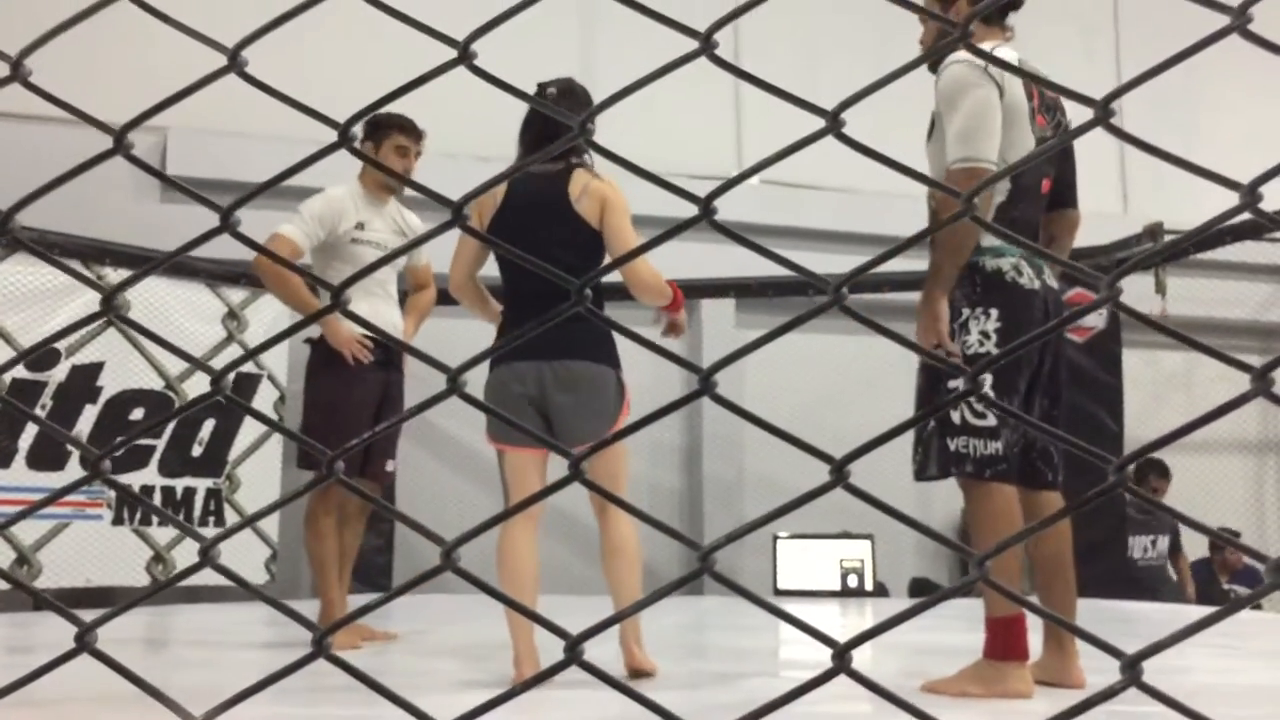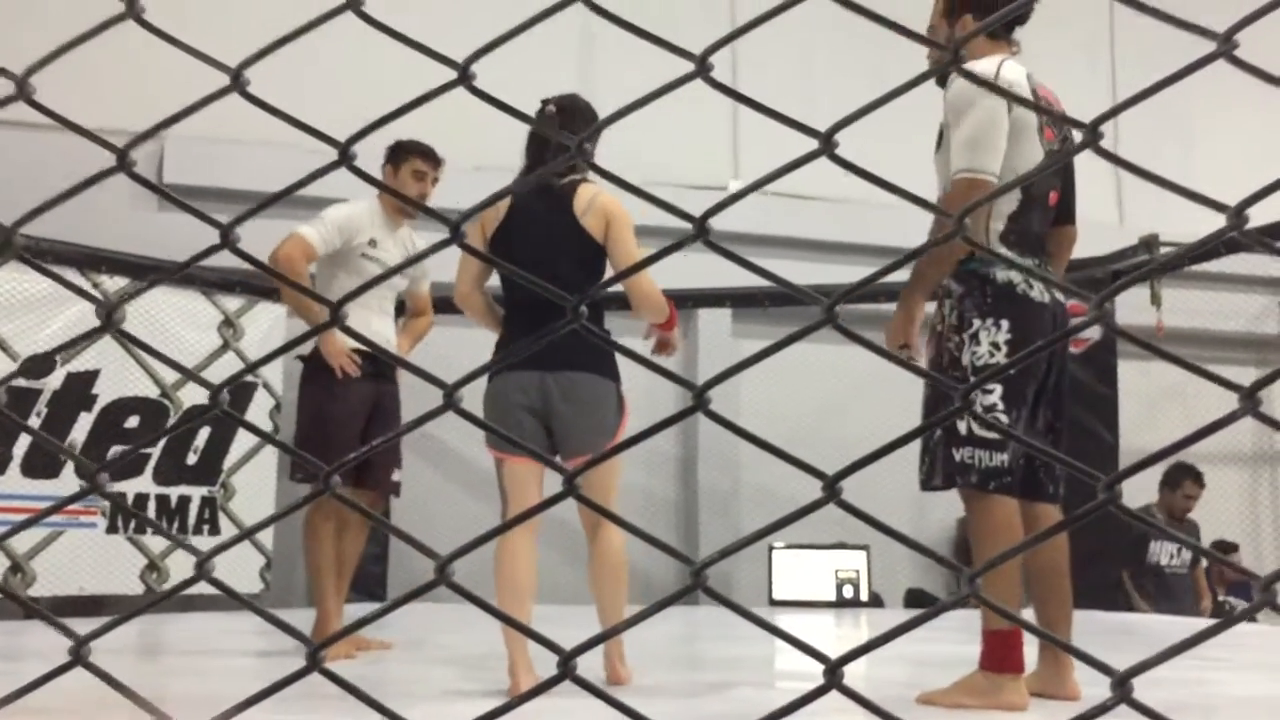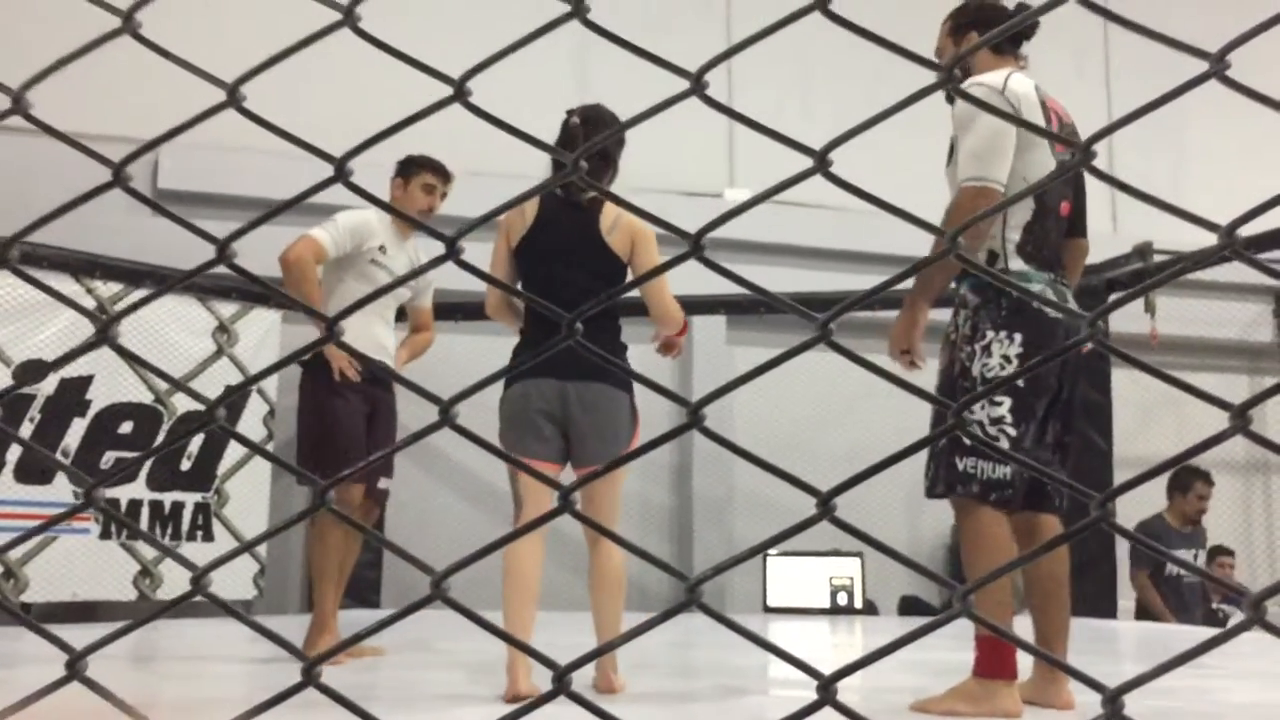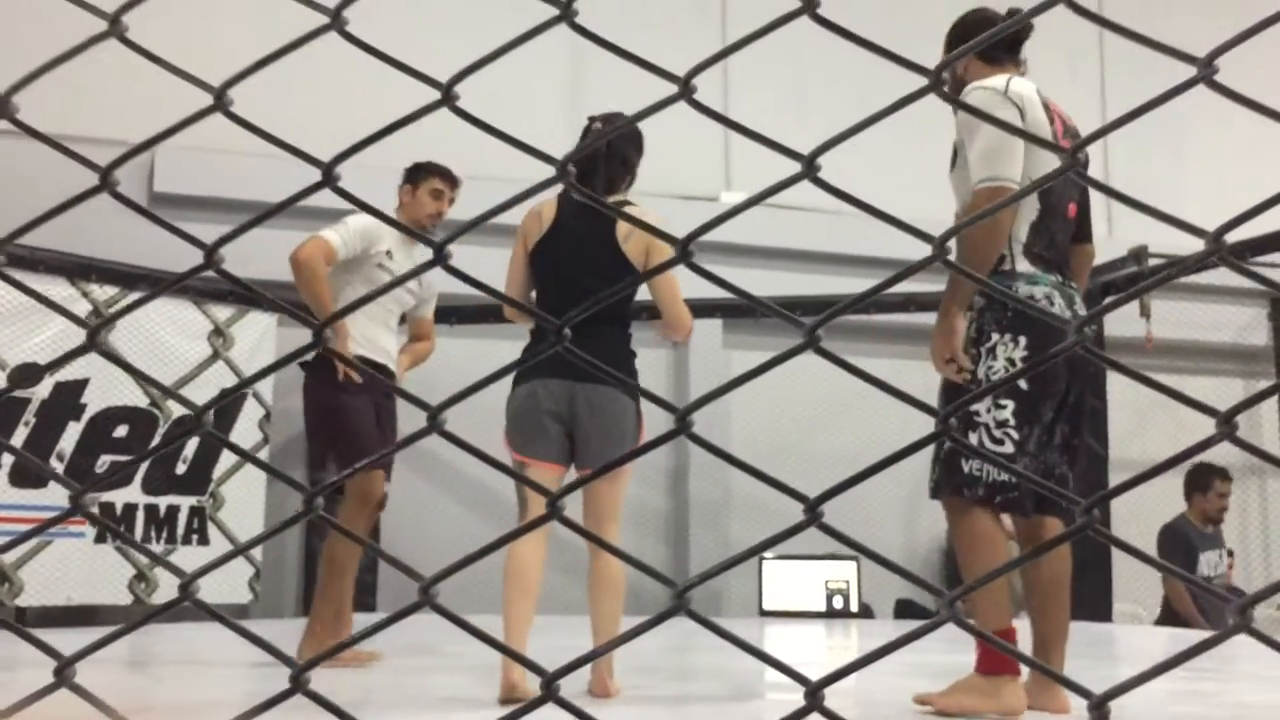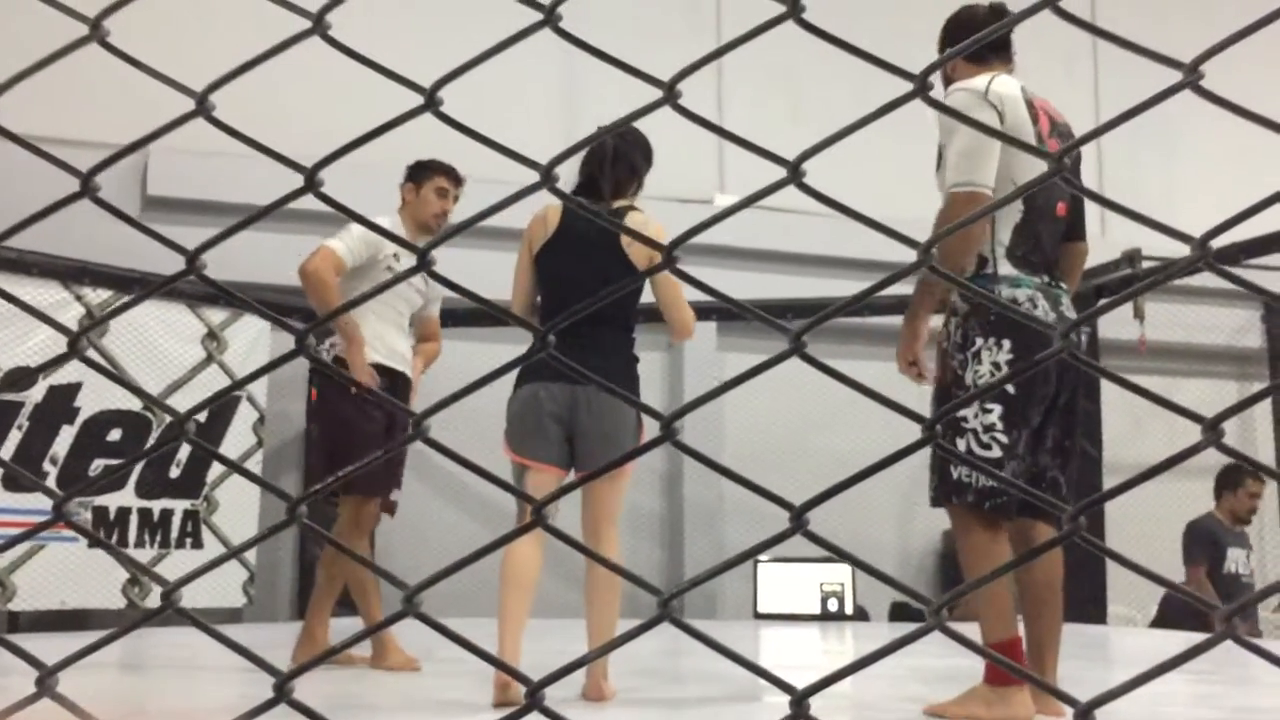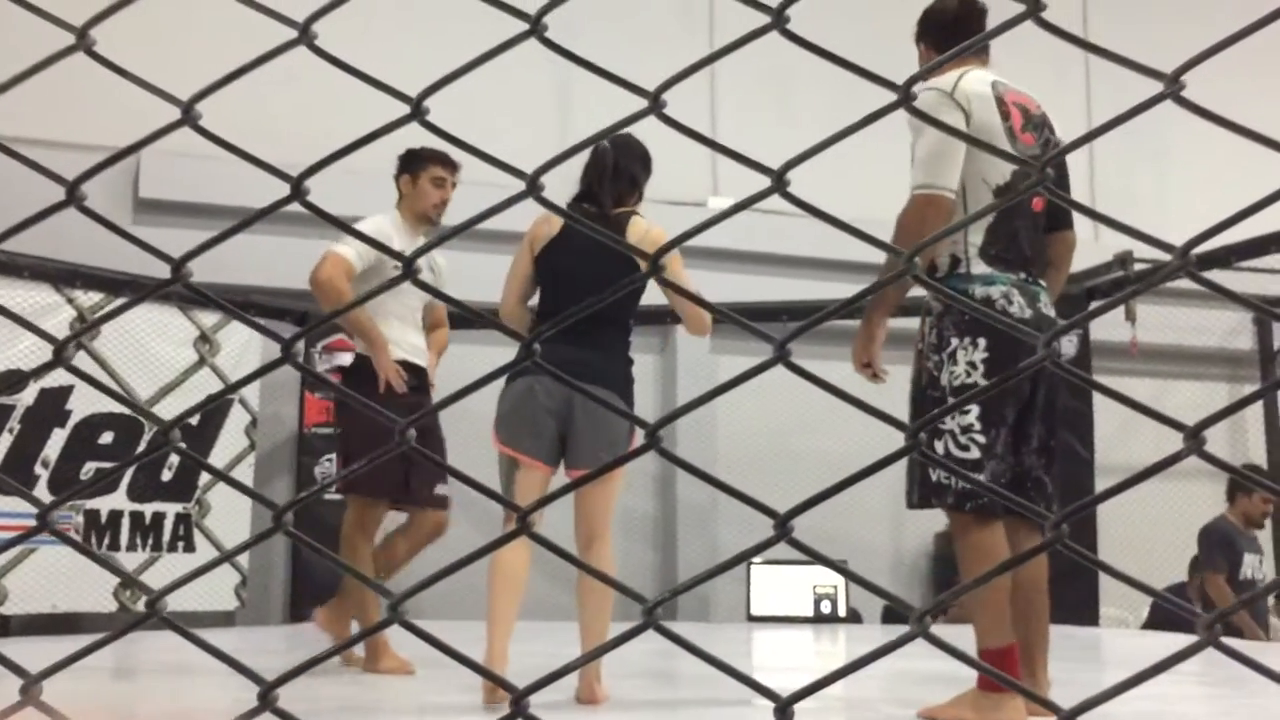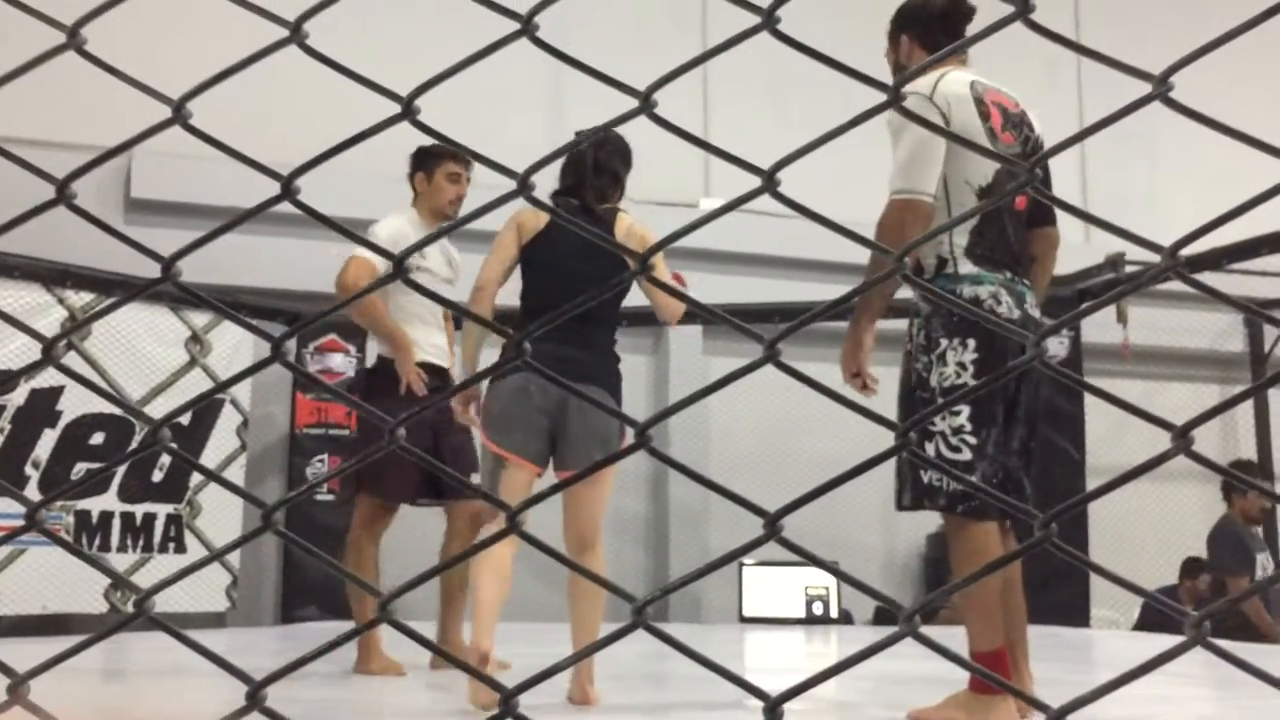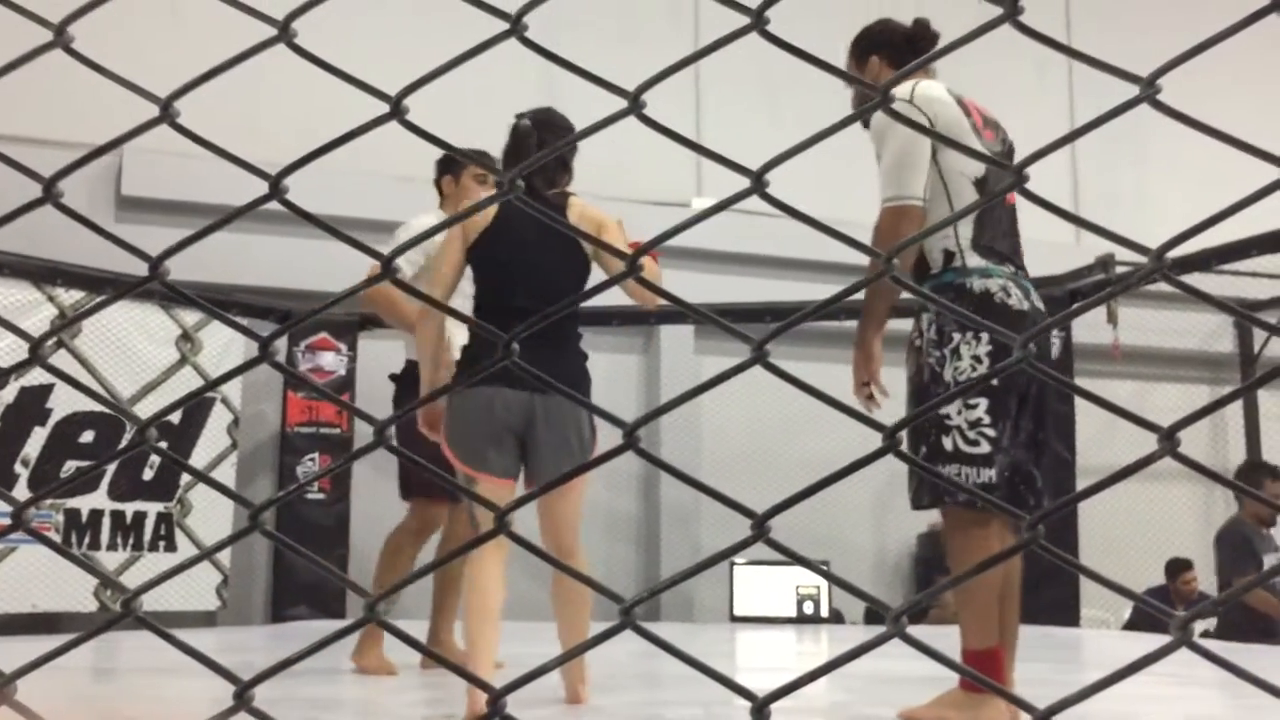
dt=0.3s
person 1, frame 1
left shoulder: (967, 67)
right shoulder: (1039, 89)
left elbow: (968, 187)
left wrist: (934, 294)
left hip: (984, 286)
right hip: (1035, 288)
left knee: (983, 468)
right knee: (1035, 474)
left ankle: (1005, 660)
right ankle: (1061, 653)
person 1, frame 2
left shoulder: (978, 79)
right shoulder: (1045, 101)
left elbow: (969, 197)
left wrist: (913, 295)
left hip: (990, 298)
right hip: (1040, 303)
left knee: (986, 481)
right knee: (1034, 485)
left ankle: (1001, 672)
right ankle: (1056, 665)
person 1, frame 3
left shoulder: (986, 90)
right shoulder: (1058, 115)
left elbow: (976, 205)
left wrist: (917, 302)
left hip: (1001, 308)
right hip: (1052, 314)
left knee: (978, 488)
right knee: (1035, 498)
person 1, frame 4
left shoulder: (988, 95)
right shoulder: (1058, 118)
left elbow: (993, 204)
left wrist: (952, 312)
left hip: (1009, 313)
right hip: (1059, 319)
left knee: (969, 490)
right knee: (1040, 503)
person 1, frame 5
left shoulder: (970, 95)
right shoulder: (1053, 118)
left elbow: (967, 207)
right elbow: (1074, 245)
left wrist: (918, 314)
left hip: (995, 314)
right hip: (1050, 320)
left knee: (971, 497)
right knee: (1032, 506)
person 1, frame 6
left shoulder: (942, 93)
right shoulder: (1036, 112)
left elbow: (930, 208)
right elbow: (1062, 240)
left wrist: (875, 316)
left hip: (973, 312)
right hip: (1030, 317)
left knee: (970, 503)
right knee: (1018, 505)
person 1, frame 7
left shoulder: (922, 95)
right shoulder: (1017, 109)
left elbow: (909, 215)
right elbow: (1045, 237)
left wrist: (861, 324)
left hip: (960, 313)
right hip: (1016, 317)
left knee: (964, 504)
right knee: (995, 503)
person 1, frame 8
left shoulder: (900, 102)
right shoulder: (976, 116)
left elbow: (902, 221)
left wrist: (868, 336)
left hip: (966, 311)
right hip: (1016, 309)
left knee: (966, 502)
right knee: (999, 504)
person 2, frame 1
left shoulder: (496, 191)
right shoulder: (597, 187)
left elbow: (460, 281)
right elbow: (640, 281)
right wrist: (674, 302)
left hip: (515, 363)
right hip: (585, 359)
left knee: (521, 510)
right knee: (613, 505)
left ankle: (525, 657)
right ankle: (633, 643)
person 2, frame 2
left shoulder: (498, 204)
right shoulder: (602, 203)
left elbow: (466, 295)
right elbow: (644, 297)
right wrist: (668, 322)
left hip: (515, 375)
right hip: (585, 373)
left knee: (519, 520)
right knee: (602, 521)
left ankle: (520, 667)
right ankle: (614, 657)
person 2, frame 3
left shoulder: (522, 212)
right shoulder: (627, 220)
left elbow: (496, 304)
right elbow: (664, 314)
right wrist: (678, 331)
left hip: (532, 381)
right hip: (600, 384)
left knee: (529, 523)
right knee: (603, 531)
left ankle: (519, 669)
right ankle: (607, 668)
person 2, frame 4
left shoulder: (541, 215)
right shoulder: (642, 227)
left elbow: (513, 305)
right elbow: (679, 325)
right wrist: (674, 327)
left hip: (540, 382)
right hip: (608, 386)
left knee: (532, 522)
right knee: (605, 532)
left ankle: (514, 663)
right ankle: (603, 671)
person 2, frame 5
left shoulder: (545, 220)
right shoulder: (645, 231)
left elbow: (521, 309)
right elbow: (683, 327)
right wrist: (638, 315)
left hip: (541, 384)
right hip: (609, 389)
left knee: (528, 523)
right knee: (602, 536)
left ankle: (507, 665)
right ankle: (598, 675)
person 2, frame 6
left shoulder: (545, 224)
right shoulder: (649, 236)
left elbow: (509, 310)
right elbow: (700, 323)
right wrist: (684, 293)
left hip: (534, 382)
right hip: (604, 389)
left knee: (518, 523)
right knee: (594, 538)
left ankle: (495, 661)
right ankle: (591, 677)
person 2, frame 7
left shoulder: (528, 218)
right shoulder: (632, 232)
left elbow: (483, 292)
right elbow: (670, 311)
left wrist: (468, 375)
right wrist: (673, 281)
left hip: (522, 380)
right hip: (593, 388)
left knee: (502, 521)
right knee: (584, 540)
left ankle: (480, 642)
right ankle: (583, 677)
person 2, frame 8
left shoulder: (478, 209)
right shoulder: (589, 217)
left elbow: (432, 304)
right elbow: (650, 296)
left wrist: (429, 387)
right wrist: (644, 261)
left hip: (485, 386)
right hip: (559, 389)
left knee: (488, 540)
right knee: (564, 545)
person 3, frame 1
left shoulder: (408, 223)
right shoulder: (333, 205)
left elbow: (424, 287)
right elbow: (269, 261)
left wrist: (407, 330)
right wrist: (327, 320)
left hip: (390, 362)
right hip: (344, 358)
left knee: (366, 493)
right knee: (332, 487)
left ankle: (340, 612)
right ankle: (331, 615)
person 3, frame 2
left shoulder: (415, 250)
right shoulder: (349, 218)
left elbow: (422, 313)
right elbow: (284, 258)
left wrist: (401, 345)
right wrist: (323, 330)
left hip: (383, 376)
right hip: (337, 367)
left knee: (369, 498)
right knee: (333, 493)
left ankle: (336, 623)
right ankle: (326, 623)
person 3, frame 3
left shoulder: (419, 262)
right shoulder: (359, 224)
left elbow: (424, 328)
right elbow: (295, 258)
left wrist: (400, 357)
right wrist: (327, 335)
left hip: (380, 381)
right hip: (337, 373)
left knee: (366, 506)
right knee: (344, 496)
left ankle: (327, 630)
right ankle: (322, 629)
person 3, frame 4
left shoulder: (425, 272)
right shoulder: (367, 229)
left elbow: (424, 338)
right elbow: (304, 257)
left wrist: (401, 363)
right wrist: (336, 331)
left hip: (381, 384)
right hip: (340, 373)
left knee: (366, 501)
right knee: (367, 488)
left ankle: (318, 634)
right ankle: (339, 627)
person 3, frame 5
left shoulder: (430, 272)
right shoulder: (372, 234)
left elbow: (430, 338)
right elbow: (315, 269)
left wrist: (416, 367)
right wrist: (352, 341)
left hip: (394, 391)
right hip: (353, 384)
left knee: (363, 515)
right knee: (360, 510)
left ankle: (313, 637)
right ankle: (382, 641)
person 3, frame 6
left shoulder: (434, 260)
right shoulder: (377, 232)
right elbow: (325, 278)
left wrist: (430, 363)
right wrist: (377, 344)
left hip: (416, 390)
right hip: (375, 384)
left knee: (431, 518)
right knee: (365, 511)
left ankle: (342, 610)
right ankle: (376, 644)
person 3, frame 7
left shoulder: (448, 254)
right shoulder: (396, 231)
right elbow: (350, 283)
right wrist: (400, 345)
left hip: (439, 388)
right hip: (398, 385)
left knee: (469, 511)
right knee: (373, 513)
left ankle: (450, 639)
right ankle: (368, 647)
person 3, frame 8
right shoulder: (427, 236)
right elbow: (376, 293)
right wrist: (435, 344)
left knee: (467, 520)
right knee: (428, 516)
left ankle: (441, 641)
right ankle: (369, 638)
